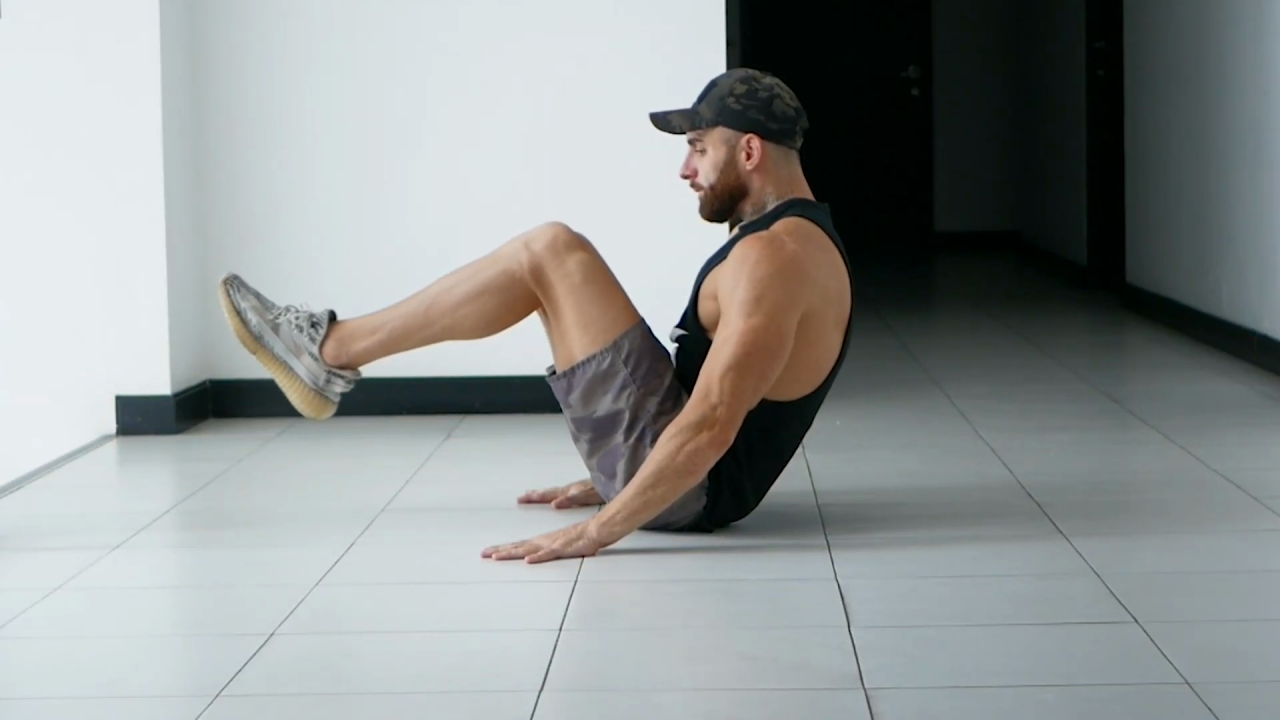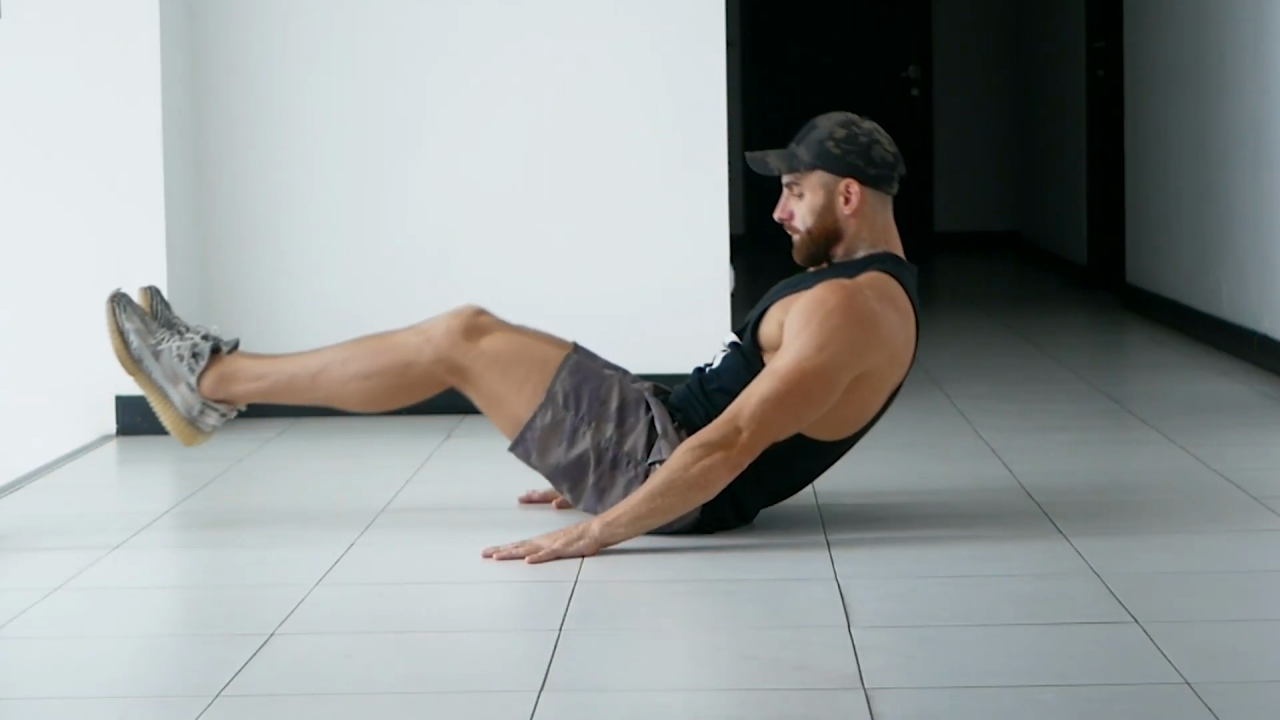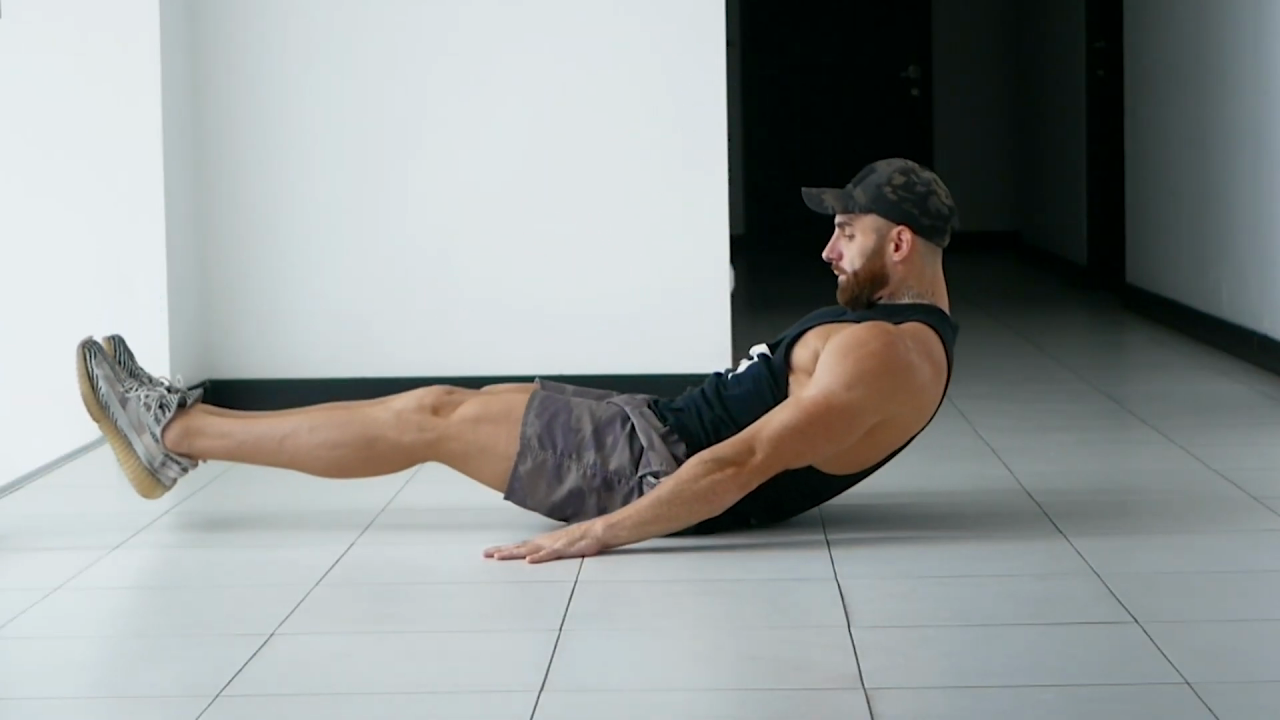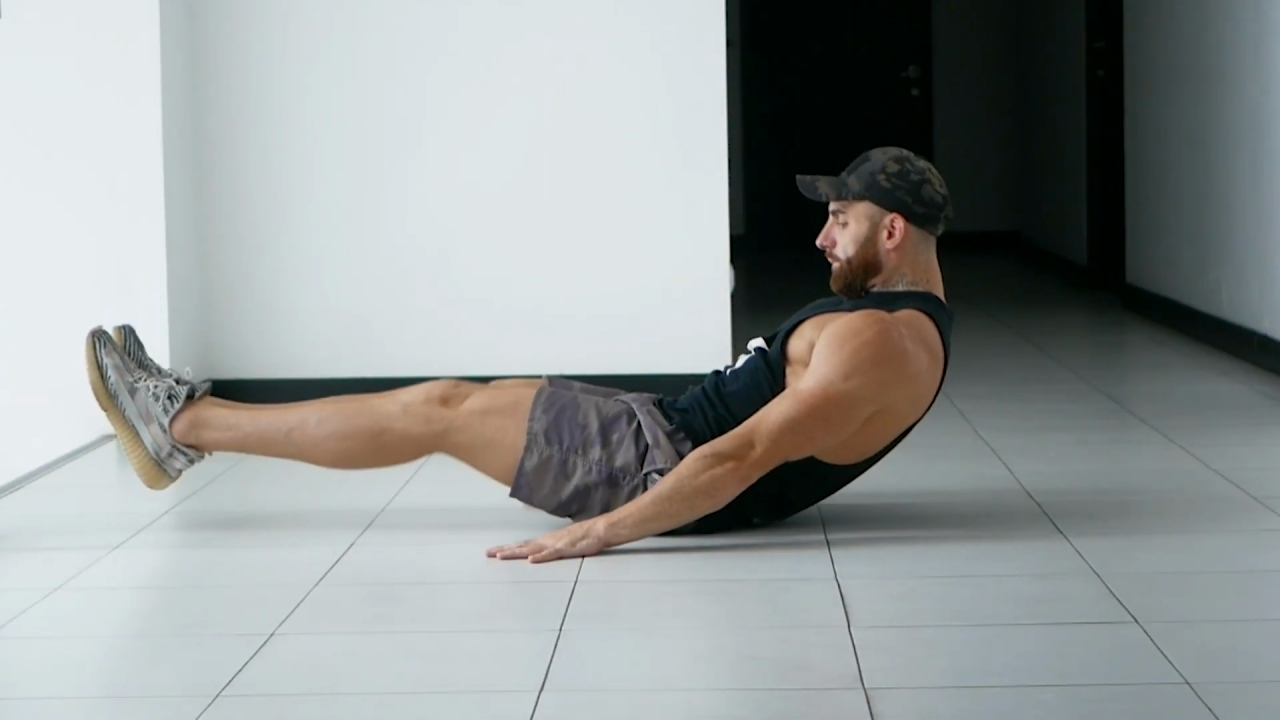
dt=0.3s
person 1, frame 1
left shoulder: (773, 256)
right shoulder: (796, 240)
left elbow: (710, 425)
left wrist: (596, 531)
right wrist: (607, 479)
left hip: (689, 486)
right hip: (684, 468)
left knee: (551, 250)
right knee: (553, 265)
left ankle: (328, 352)
right ankle: (329, 347)
person 1, frame 2
left shoulder: (849, 309)
right shoulder: (866, 285)
left elbow: (731, 445)
left wrist: (597, 532)
right wrist: (597, 481)
left hip: (664, 466)
right hip: (672, 449)
left knee: (462, 337)
right knee: (469, 339)
left ankle: (214, 380)
right ankle: (218, 376)
person 1, frame 3
left shoulder: (886, 356)
right shoulder: (905, 325)
left elbow: (743, 464)
left wrist: (597, 531)
right wrist: (597, 496)
left hip: (659, 461)
right hip: (660, 433)
left knee: (431, 415)
right knee: (444, 404)
left ankle: (172, 434)
right ankle: (181, 427)
person 1, frame 4
left shoulder: (882, 342)
right shoulder: (902, 313)
left elbow: (743, 458)
left wrist: (601, 531)
right wrist: (609, 481)
left hip: (666, 463)
right hip: (666, 431)
left knee: (440, 409)
right knee: (454, 401)
left ankle: (183, 425)
right ankle: (189, 418)
